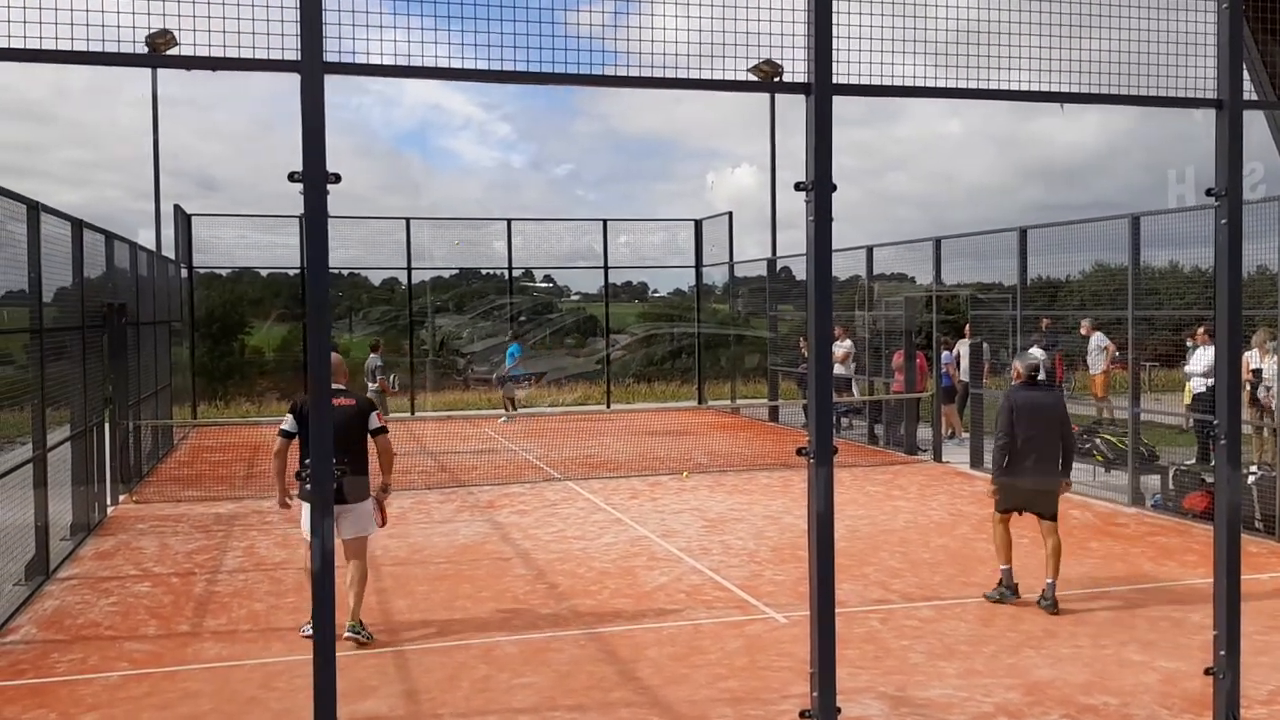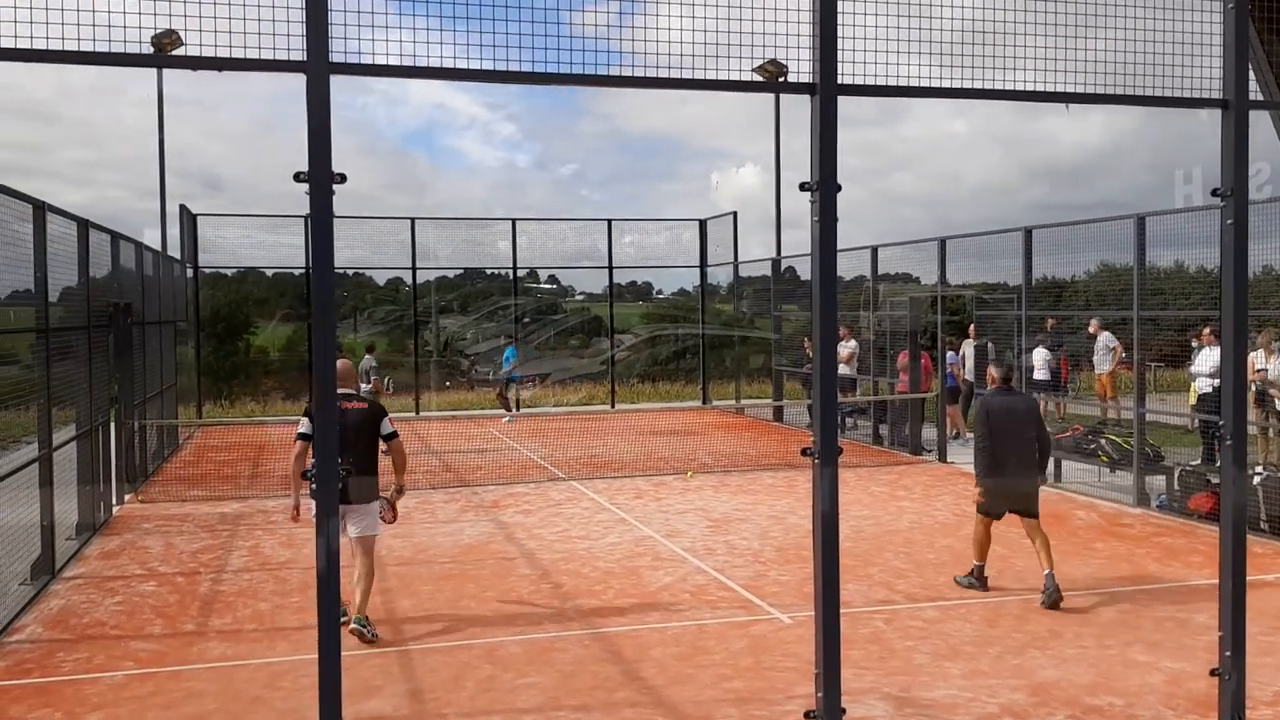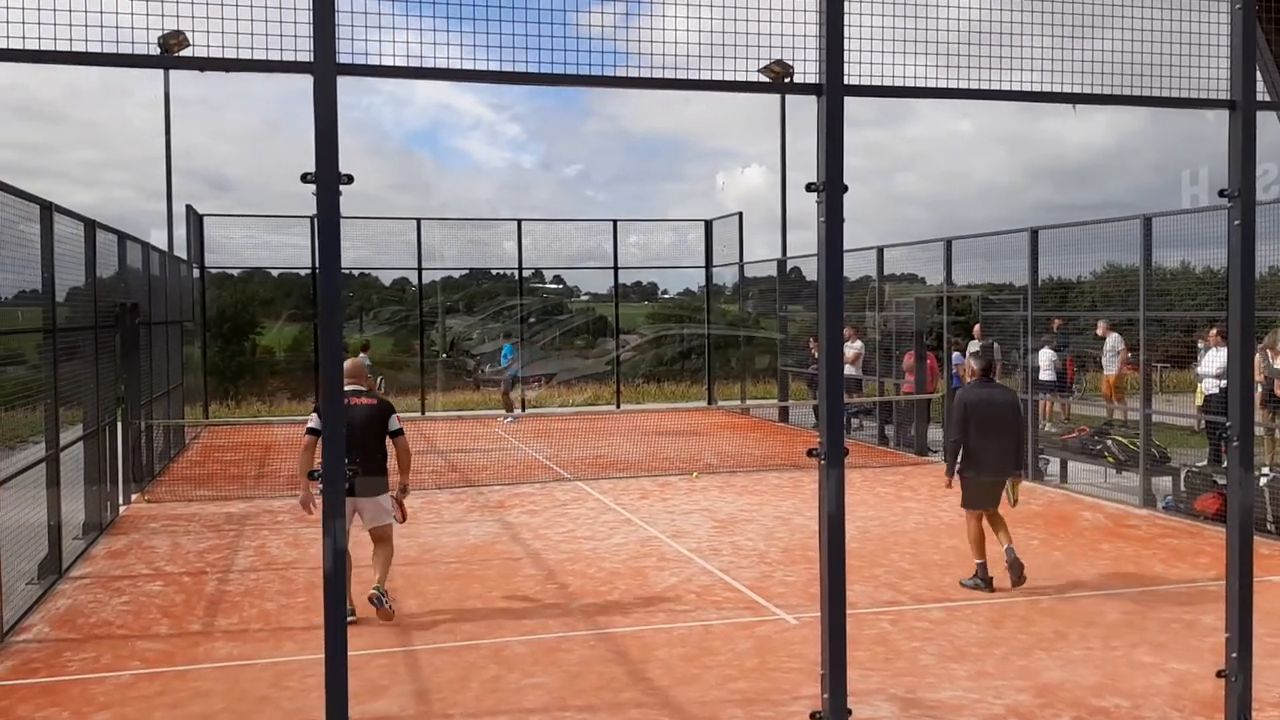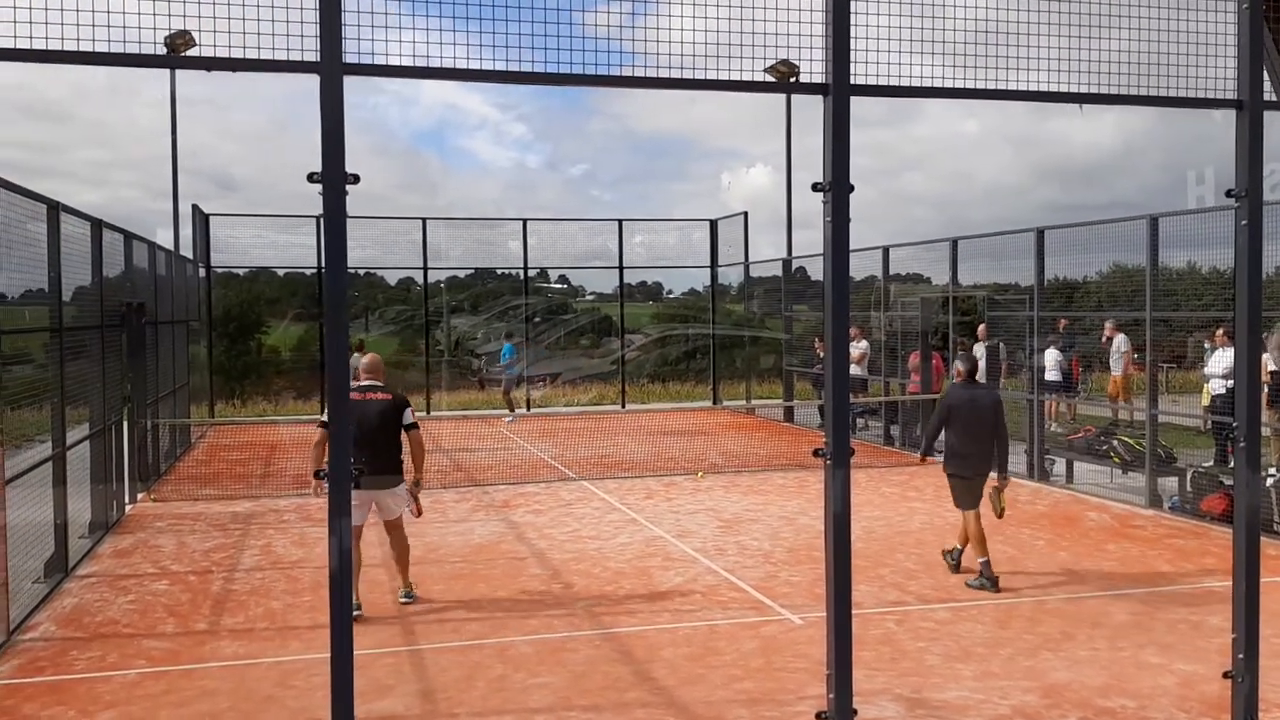
dt=0.2s
person 1, frame 1
left shoulder: (301, 405)
right shoulder: (364, 405)
left elbow: (279, 450)
right elbow: (384, 446)
left wrist: (281, 488)
right wrist: (386, 481)
right hip: (354, 492)
left knee: (314, 550)
right knee: (356, 557)
left ankle: (316, 618)
right ankle: (354, 622)
person 1, frame 2
left shoulder: (314, 410)
right shoulder: (375, 409)
left elbow: (298, 453)
right elbow: (397, 450)
left wrist: (295, 495)
right wrist: (399, 482)
right hip: (364, 492)
right knee: (364, 555)
left ankle: (337, 607)
right ankle: (360, 616)
person 1, frame 3
right shoulder: (383, 405)
left elbow: (307, 447)
right elbow: (403, 448)
left wrist: (304, 488)
right wrist: (404, 482)
right hip: (374, 485)
right knee: (383, 540)
left ankle: (347, 606)
right ankle: (379, 587)
person 1, frame 4
right shoulder: (399, 400)
left elbow: (319, 441)
right elbow: (416, 441)
left wrist: (317, 476)
right wrist: (418, 477)
left hip: (352, 480)
right hip: (389, 478)
left knee: (351, 539)
right knee: (396, 531)
left ankle: (353, 599)
right ankle: (406, 588)
person 2, frame 1
left shoulder: (1011, 398)
right shoulder: (1055, 398)
left elbow: (1003, 441)
right elbow: (1068, 440)
left wrist: (994, 478)
right wrist: (1065, 475)
left hip: (1017, 476)
right hip: (1049, 478)
left knee: (1000, 521)
right knee: (1050, 532)
left ankle: (1007, 585)
right ankle: (1049, 594)
person 2, frame 2
left shoulder: (987, 403)
right shoulder: (1029, 402)
left elbow: (982, 445)
right elbow: (1044, 442)
left wrist: (979, 482)
right wrist: (1040, 472)
left hip: (997, 478)
right hip: (1027, 478)
left knee: (983, 522)
right knee: (1035, 530)
left ankle: (978, 575)
right ankle: (1050, 584)
person 2, frame 3
left shoulder: (965, 395)
right shoulder: (1009, 395)
left elbow: (955, 437)
right elbow: (1020, 435)
left wrist: (949, 470)
right wrist: (1017, 468)
left hip: (975, 468)
right hip: (1003, 469)
left knee: (973, 516)
right knee: (991, 513)
left ankle: (982, 576)
right ankle: (1011, 556)
person 2, frame 4
left shoulder: (951, 396)
right shoulder: (992, 396)
left elbow: (934, 428)
right elbow: (1002, 437)
left wrist: (924, 452)
right wrist: (1002, 471)
left hip: (958, 465)
right hip: (982, 466)
left knee: (971, 515)
right knee: (970, 511)
left ankle: (987, 575)
right ankle: (956, 556)
